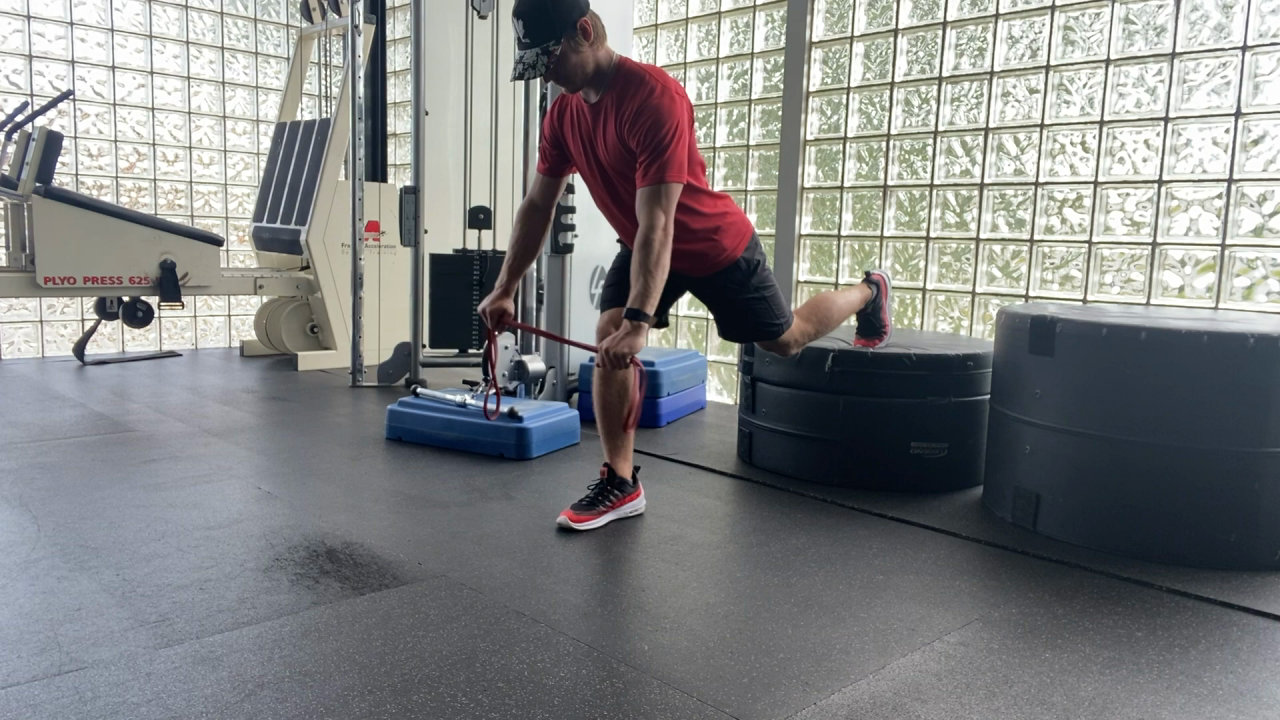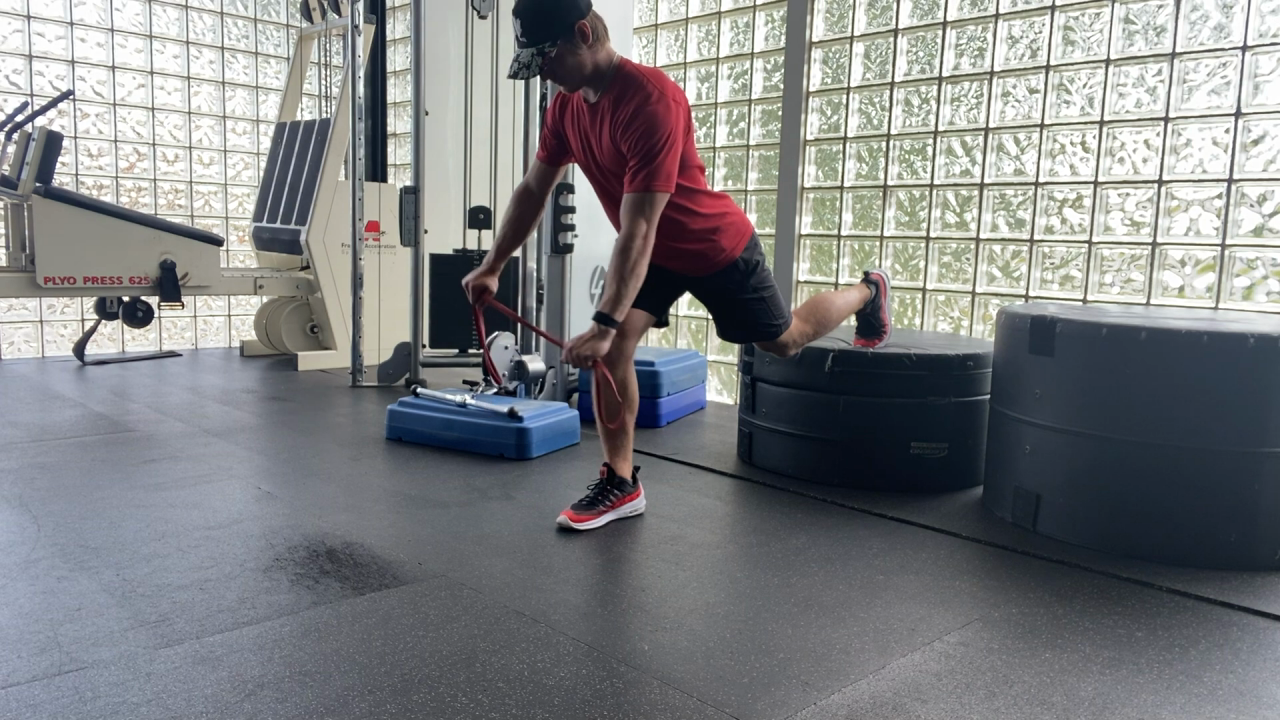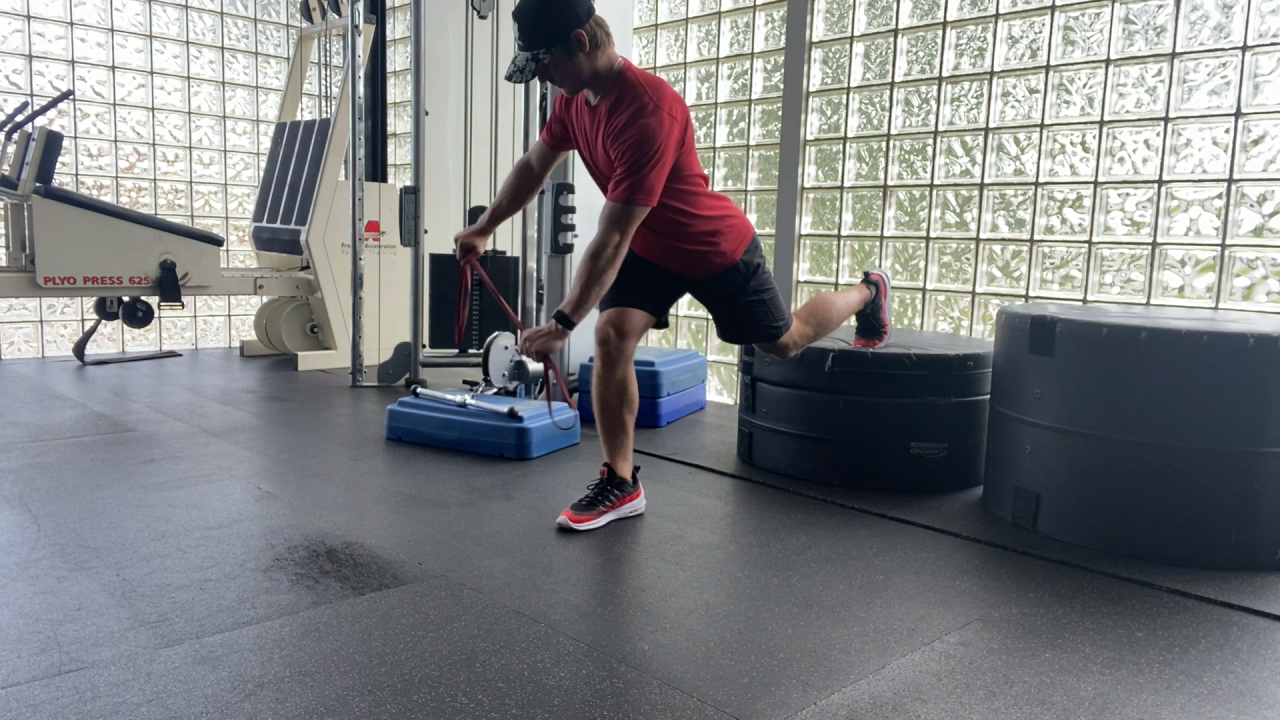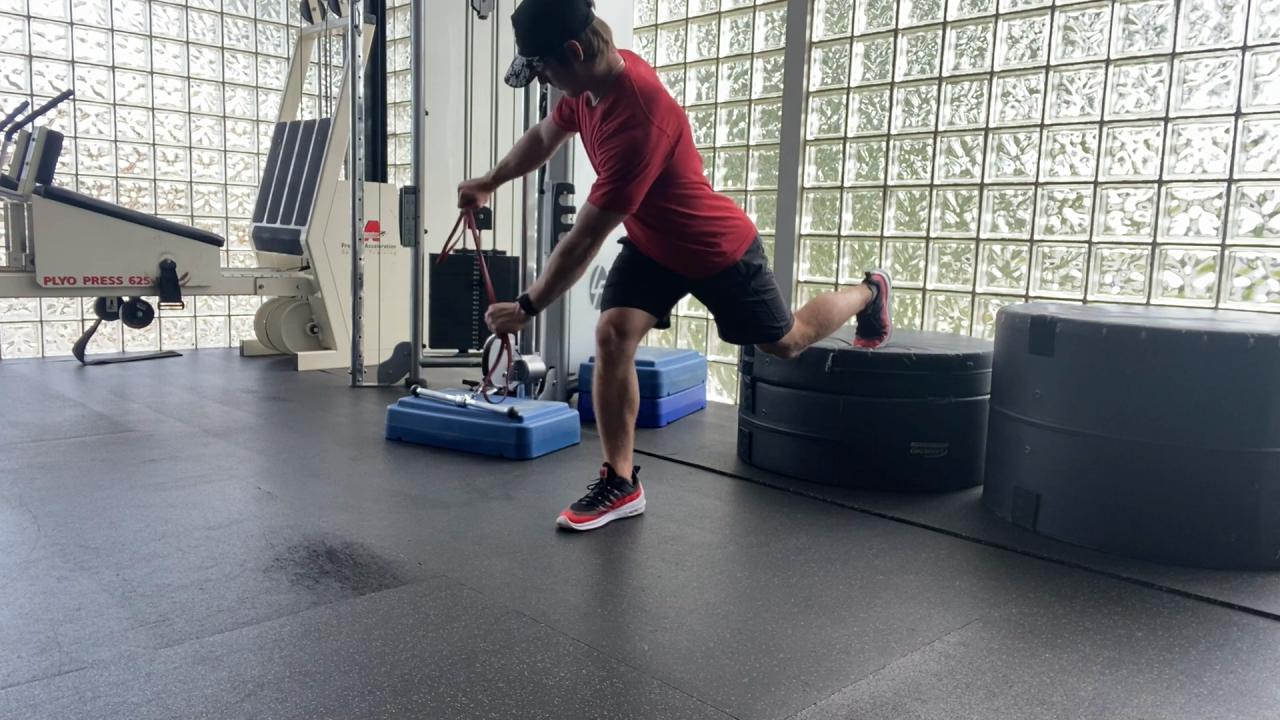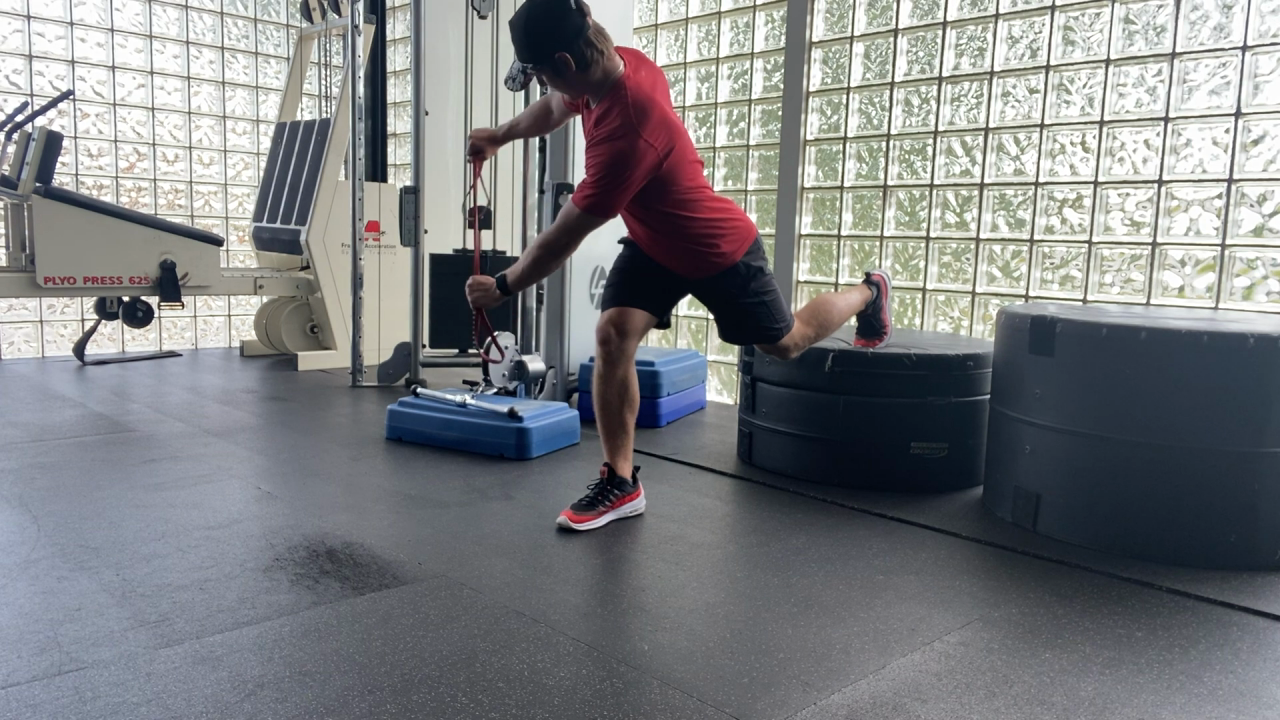
dt=0.2s
person 1, frame 1
left shoulder: (654, 98)
right shoulder: (562, 114)
left elbow: (656, 223)
right elbow: (537, 204)
left wrist: (638, 320)
right wrist: (505, 289)
left hip: (716, 246)
right hip: (641, 245)
left knee: (784, 339)
right knee: (609, 339)
left ankle: (868, 291)
right ankle: (621, 483)
person 1, frame 2
left shoulder: (651, 103)
right shoulder: (566, 104)
left elbow: (637, 230)
right elbow: (533, 189)
left wrist: (605, 322)
right wrist: (492, 266)
left hip: (715, 247)
right hip: (652, 247)
left knee: (783, 339)
right knee: (613, 344)
left ankle: (868, 291)
right ankle: (620, 483)
person 1, frame 3
left shoulder: (648, 113)
right shoulder: (576, 95)
left elbow: (612, 237)
right elbow: (534, 165)
left wrist: (562, 323)
right wrist: (484, 226)
left hip: (717, 248)
right hip: (651, 247)
left knee: (784, 342)
right knee: (611, 338)
left ankle: (868, 292)
right ankle: (621, 483)
person 1, frame 4
left shoulder: (638, 123)
right shoulder: (591, 85)
left elbow: (587, 238)
right elbow: (544, 136)
left wrist: (527, 308)
right wrist: (489, 180)
left hip: (718, 248)
right hip: (652, 244)
left knee: (784, 342)
right knee: (613, 336)
left ankle: (869, 291)
right ankle: (621, 483)
person 1, frame 5
left shoulder: (627, 133)
right shoulder: (618, 65)
left elbow: (566, 234)
right elbow: (554, 107)
left wrist: (504, 286)
right wrist: (499, 135)
left hip: (719, 249)
right hip: (654, 243)
left knee: (783, 342)
right knee: (612, 336)
left ankle: (868, 291)
right ankle: (620, 483)
